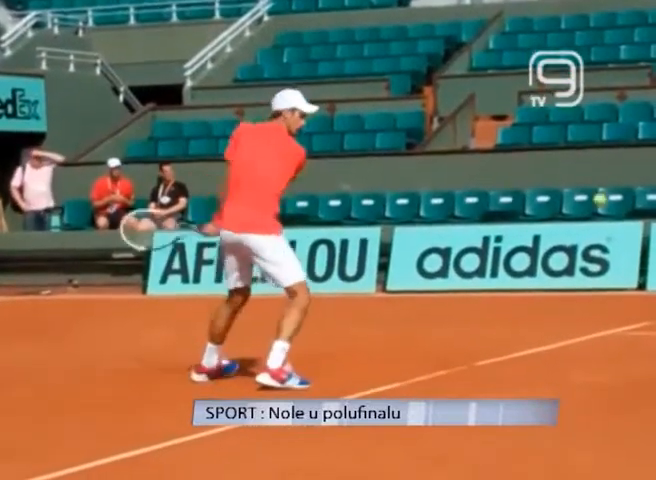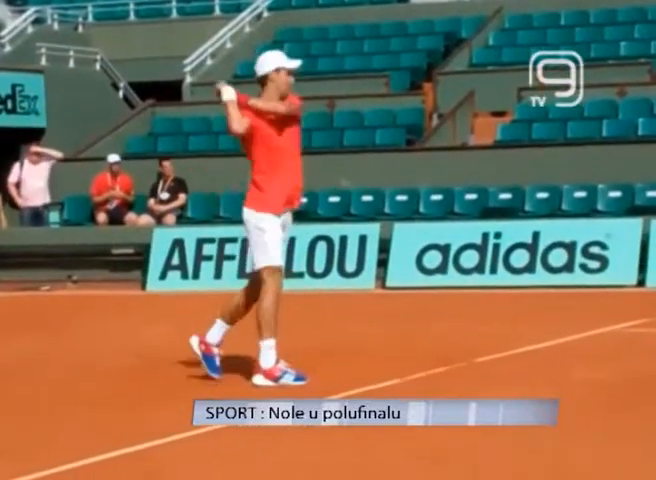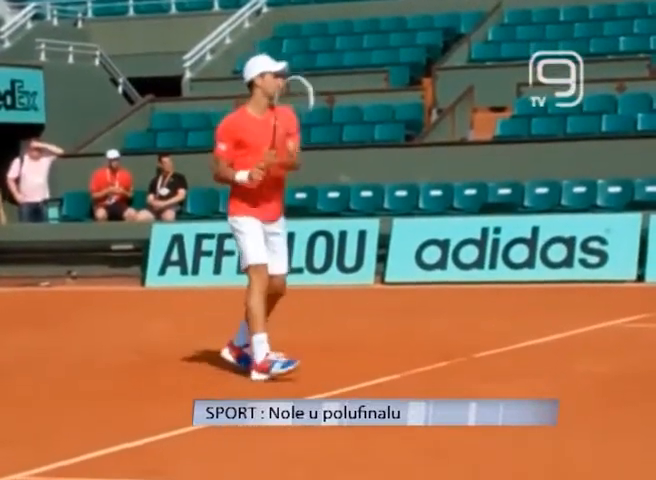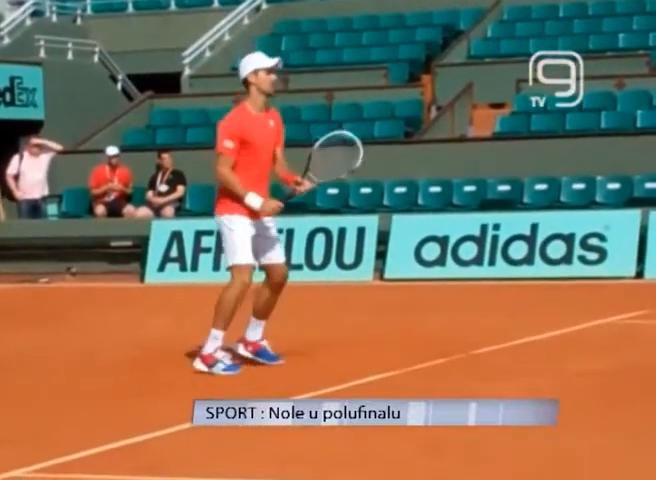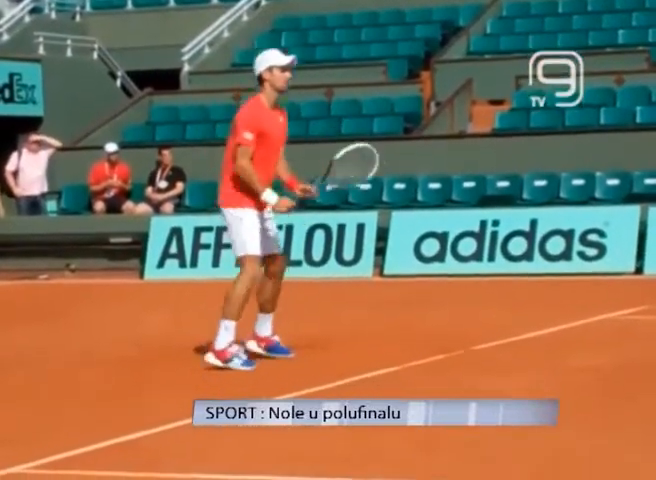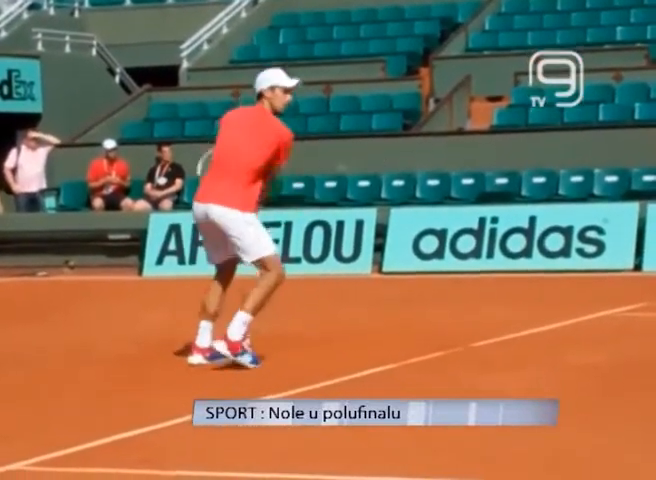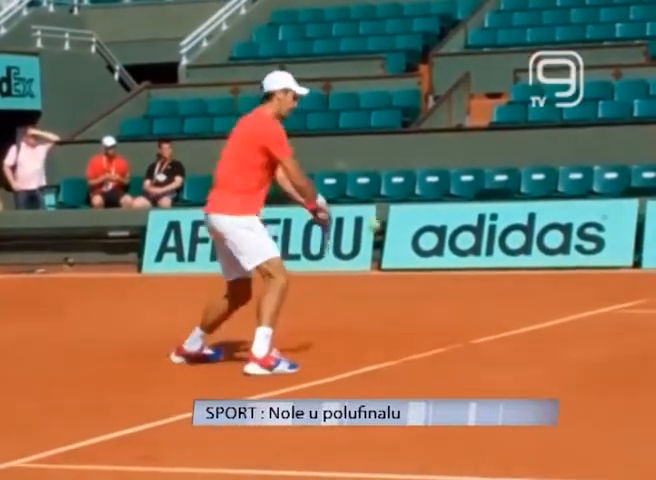
dt=0.4s
person 1, frame 1
left shoulder: (243, 131)
right shoulder: (297, 153)
left elbow: (233, 180)
left wrist: (219, 220)
left hip: (230, 227)
right hip: (262, 230)
left knee: (237, 296)
right knee: (300, 295)
left ankle: (208, 364)
right ankle: (275, 367)
person 1, frame 2
left shoulder: (288, 104)
right shoulder: (247, 114)
left elbow: (285, 110)
right elbow: (237, 128)
left wrist: (243, 98)
right wrist: (230, 99)
left hip: (282, 210)
right hip: (263, 210)
left knee: (257, 285)
right knee: (271, 282)
left ankle: (210, 341)
right ankle: (268, 366)
person 1, frame 3
left shoulder: (286, 116)
right shoulder: (231, 125)
left elbow: (294, 160)
right elbow: (219, 172)
left wrist: (277, 160)
right wrist: (244, 175)
left hip: (274, 215)
right hip: (245, 213)
left knee: (277, 286)
right knee: (259, 279)
left ankle: (239, 345)
right ankle: (262, 359)
person 1, frame 4
left shoulder: (274, 119)
right shoulder: (233, 121)
left elbow: (277, 161)
right elbow: (223, 172)
left wrist: (293, 180)
right wrist: (255, 201)
left hip: (261, 212)
right hip: (234, 211)
left knee: (279, 275)
right knee: (242, 278)
left ankle: (252, 340)
right ankle: (210, 352)
person 1, frame 5
left shoulder: (280, 115)
right shoulder: (250, 114)
right elbow: (240, 165)
left wrist: (295, 185)
right wrist: (271, 197)
left hip: (259, 204)
right hip: (239, 202)
left knee: (275, 267)
right knee: (251, 269)
left ankle: (263, 336)
right ankle: (222, 346)
person 1, frame 6
left shoulder: (230, 117)
right shoulder: (283, 134)
right elbow: (267, 176)
right wrist: (258, 198)
left hip: (203, 202)
right hip: (234, 207)
left knee: (224, 271)
right knee: (274, 271)
left ankle: (203, 345)
right ankle: (234, 337)
person 1, frame 7
left shoulder: (254, 124)
right shoulder: (269, 128)
left elbow: (279, 176)
right elbow: (297, 177)
left wrist: (305, 205)
right wrist: (317, 202)
left hip: (220, 213)
right hip: (235, 215)
left knee: (239, 293)
right knee: (277, 278)
left ankle: (191, 347)
right ankle: (261, 355)
